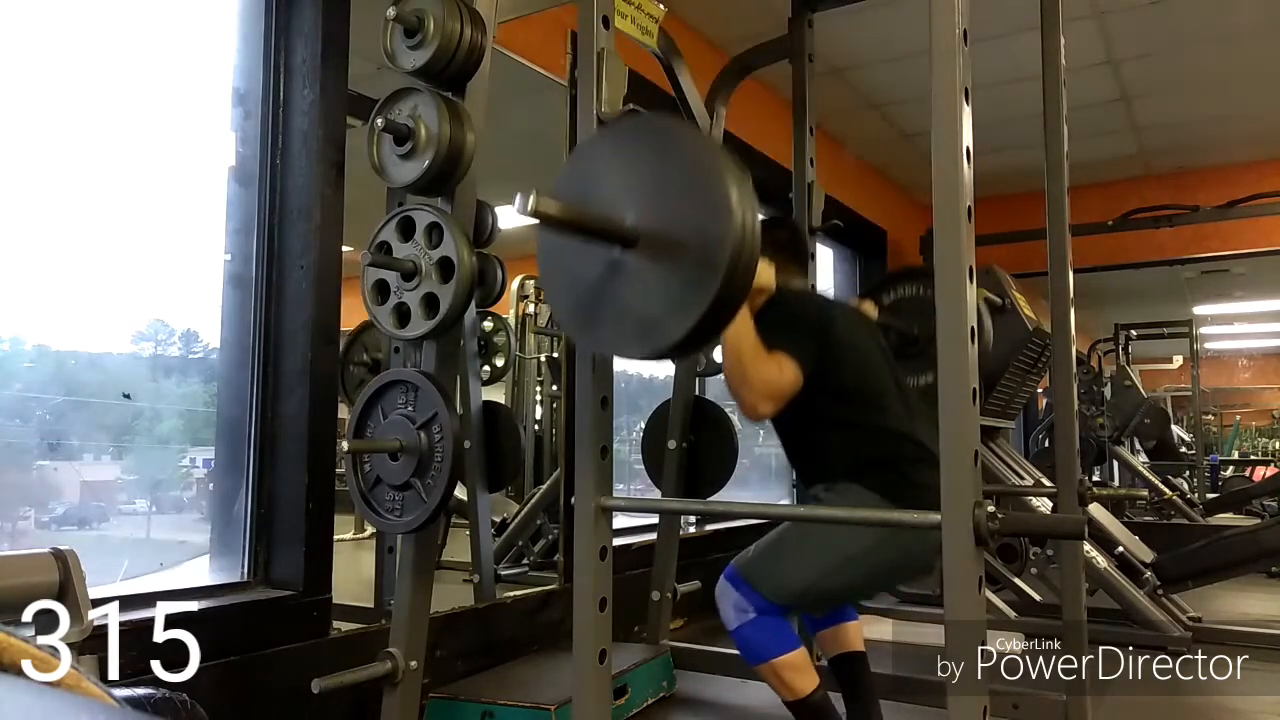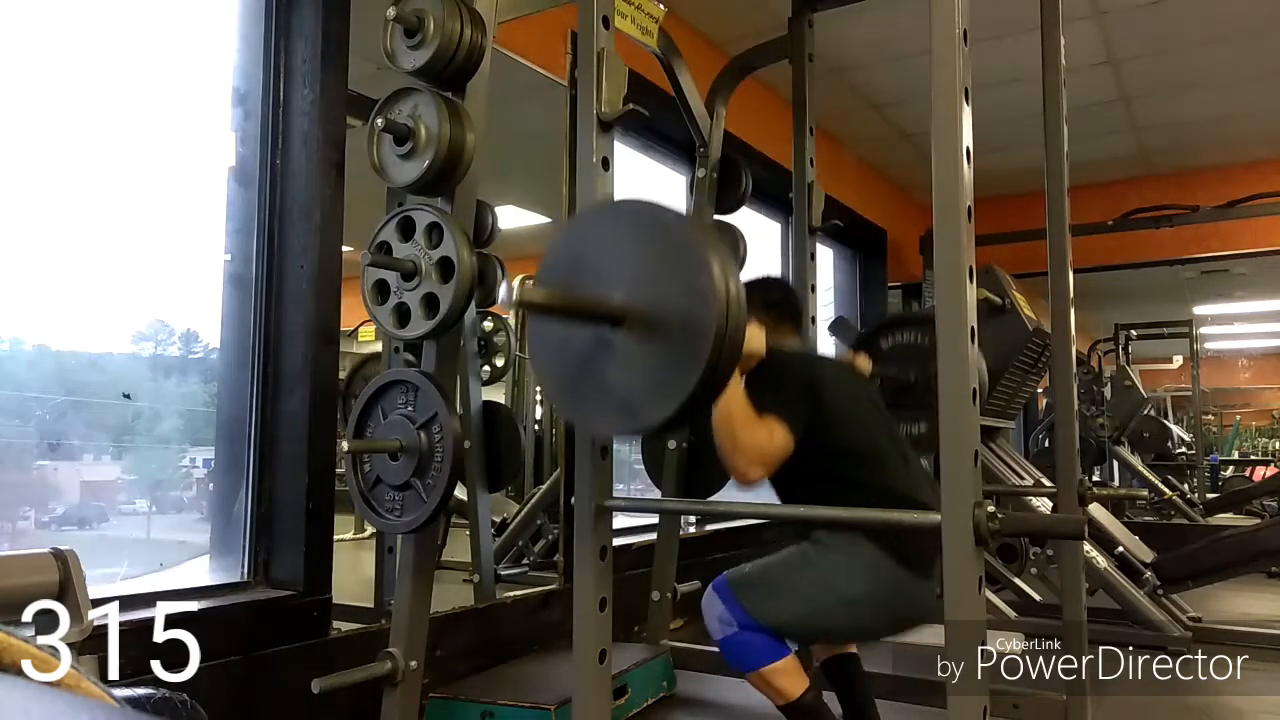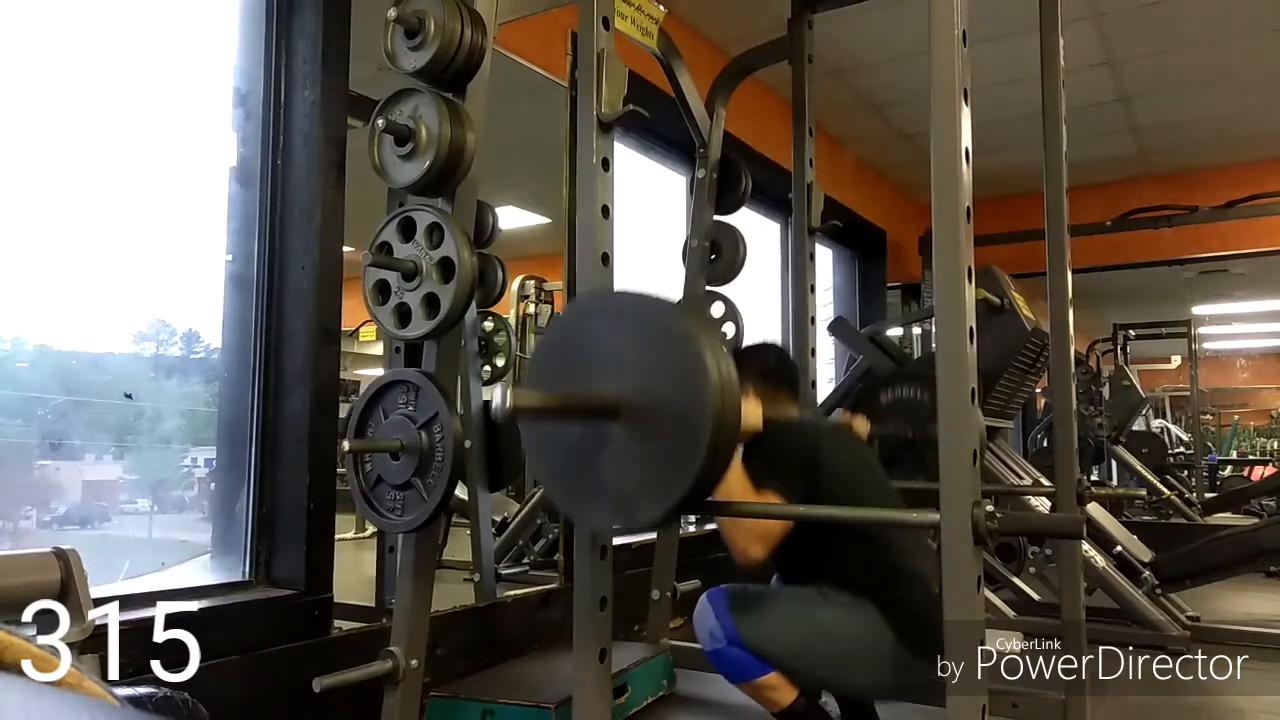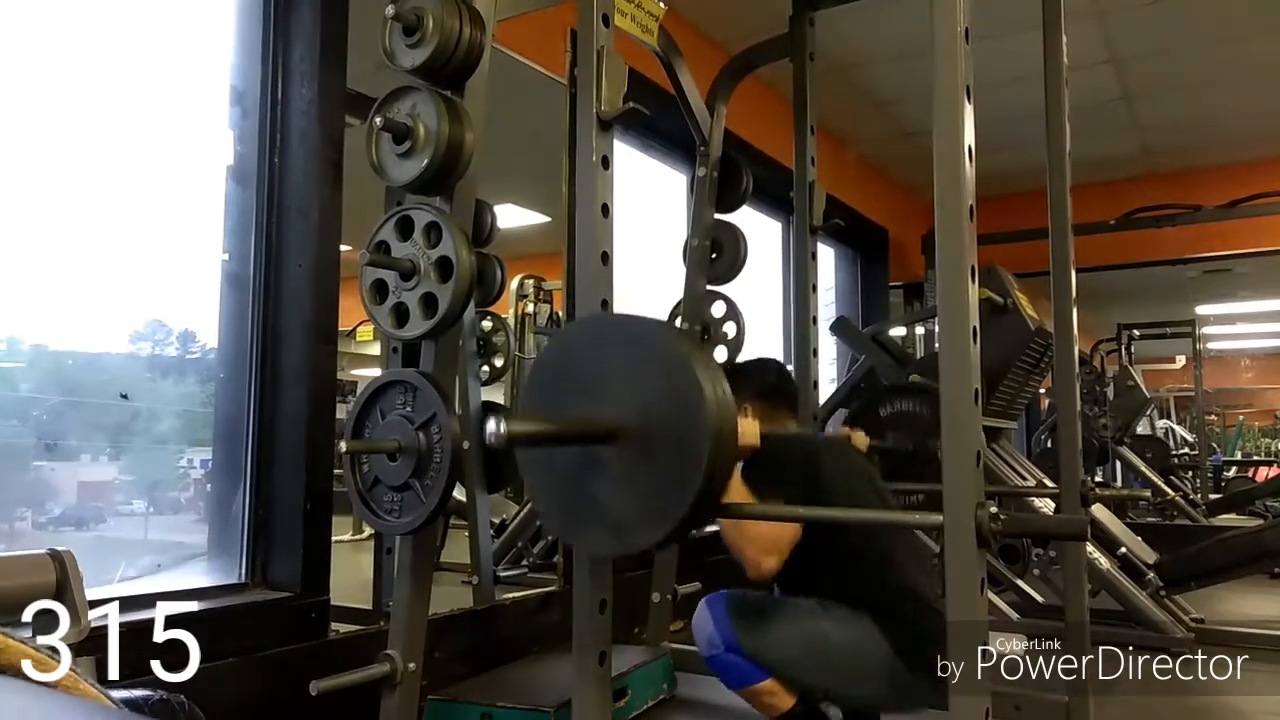
dt=0.3s
person 1, frame 1
left shoulder: (787, 310)
right shoulder: (837, 314)
left elbow: (759, 397)
left hip: (894, 503)
right hip: (926, 498)
left knee: (743, 593)
right knee: (811, 578)
person 1, frame 2
left shoulder: (779, 371)
right shoulder: (834, 369)
left elbow: (751, 462)
left hip: (894, 557)
right hip: (927, 550)
left knee: (728, 606)
right knee: (805, 587)
person 1, frame 3
left shoulder: (775, 441)
right shoulder: (835, 435)
left elbow: (751, 542)
left hip: (901, 638)
right hip: (924, 623)
left knee: (718, 617)
right knee: (790, 593)
person 1, frame 4
left shoulder: (775, 456)
right shoulder: (833, 451)
left elbow: (762, 556)
left hip: (901, 652)
right hip: (925, 637)
left knee: (717, 622)
right knee: (791, 602)
